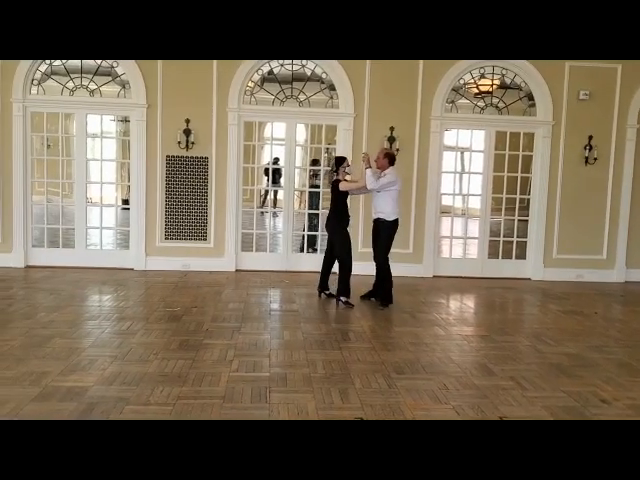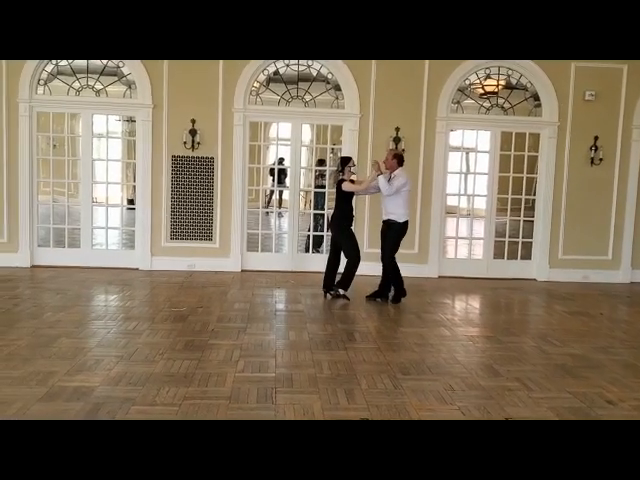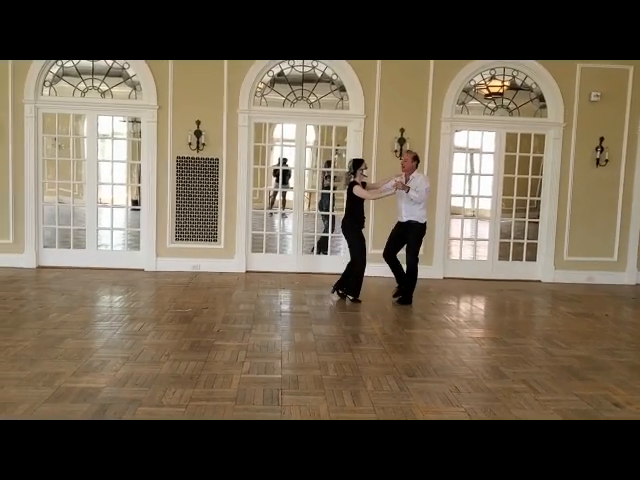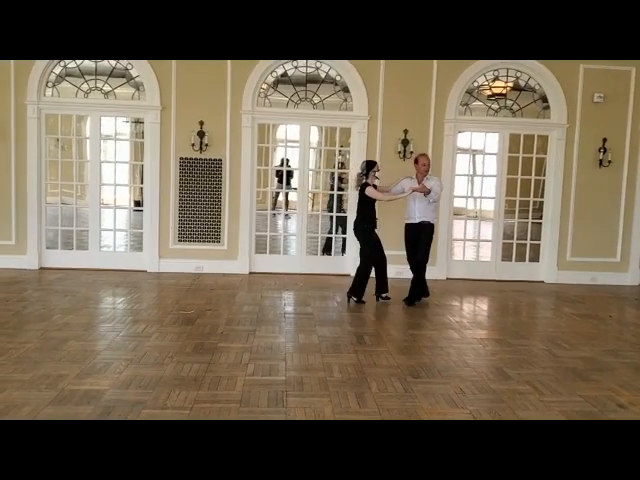
dt=0.3s
person 1, frame 1
left shoulder: (392, 177)
right shoulder: (381, 176)
left elbow: (371, 186)
right elbow: (369, 187)
left wrist: (367, 166)
left hip: (388, 222)
right hip: (379, 221)
left knee: (382, 258)
right knee: (378, 257)
left ankle: (386, 295)
right ankle: (378, 291)
person 1, frame 2
left shoulder: (402, 177)
right shoulder: (387, 177)
left elbow: (387, 191)
right elbow: (370, 189)
left wrist: (380, 174)
left hip: (398, 223)
right hip: (388, 222)
left knee: (388, 257)
right knee: (385, 257)
left ankle: (399, 290)
right ankle: (383, 291)
person 1, frame 3
left shoulder: (422, 179)
right shoulder: (400, 180)
left elbow: (419, 198)
left wrist: (406, 188)
left hip: (417, 224)
right hip: (402, 223)
left knee: (411, 259)
right knee: (388, 253)
left ankle: (407, 294)
right ankle: (403, 285)
person 1, frame 4
left shoulder: (435, 181)
right shoulder: (406, 181)
left elbow: (436, 197)
right elbow: (390, 193)
left wrist: (428, 191)
left hip: (426, 225)
right hip: (410, 225)
left knee: (420, 260)
right knee: (412, 260)
left ankle: (414, 294)
right ankle: (422, 290)
person 2, frame 1
left shoulder: (342, 182)
right shoulder: (338, 183)
left elbow: (358, 185)
right elbow: (360, 185)
left hip: (335, 224)
right hip: (337, 225)
left knee: (330, 256)
right knee: (345, 259)
left ankle: (323, 288)
right ankle: (342, 295)
person 2, frame 2
left shoulder: (350, 182)
right shoulder: (342, 183)
left elbow: (365, 183)
right elbow: (361, 187)
right wrist: (374, 174)
left hip: (339, 224)
right hip: (340, 224)
left knee: (335, 256)
right knee: (354, 256)
left ankle: (329, 288)
right ankle: (341, 287)
person 2, frame 3
left shoulder: (361, 185)
right shoulder: (354, 186)
left elbow: (378, 186)
right elbow: (371, 196)
right wrist: (391, 191)
left hip: (353, 226)
right hip: (352, 226)
left knee: (356, 259)
right knee: (360, 260)
left ankle: (341, 286)
right ankle: (351, 293)
person 2, frame 4
left shoulder: (371, 187)
right shoulder: (366, 187)
right elbow: (385, 198)
right wrist: (406, 193)
left hip: (368, 228)
right hip: (363, 228)
left knee: (380, 259)
right knee: (367, 261)
left ankle: (381, 291)
right ankle: (354, 294)
